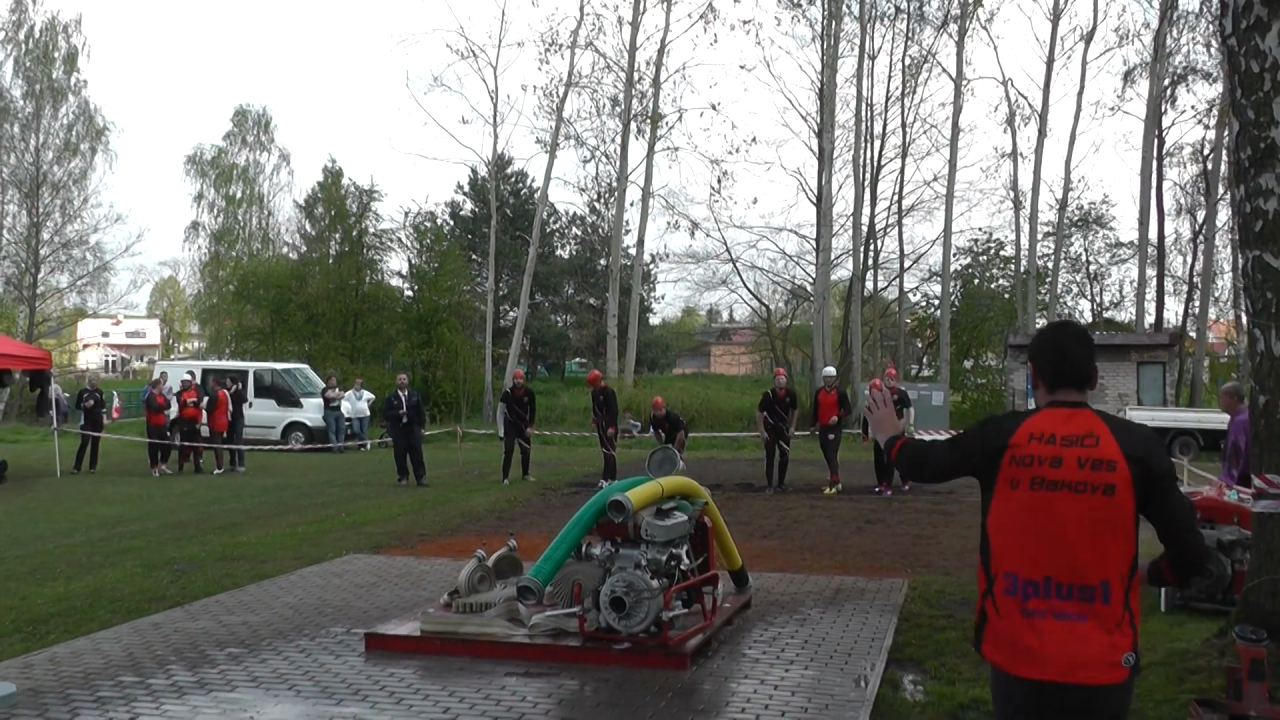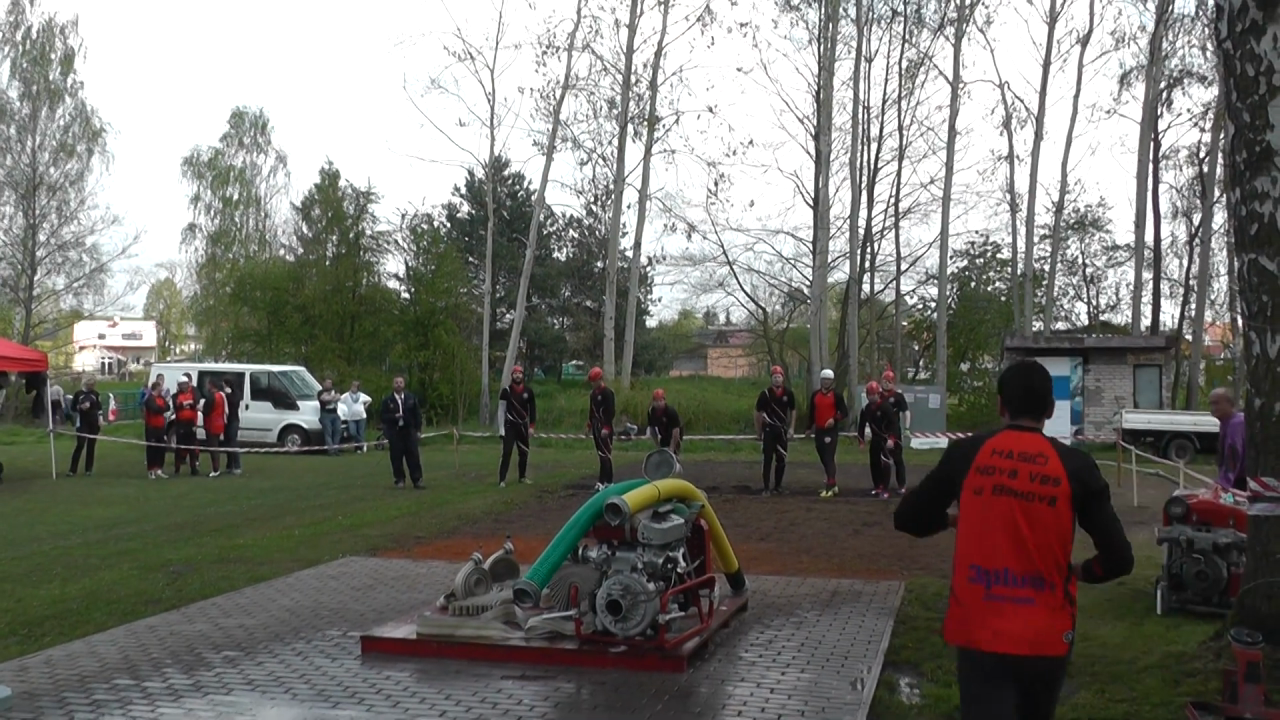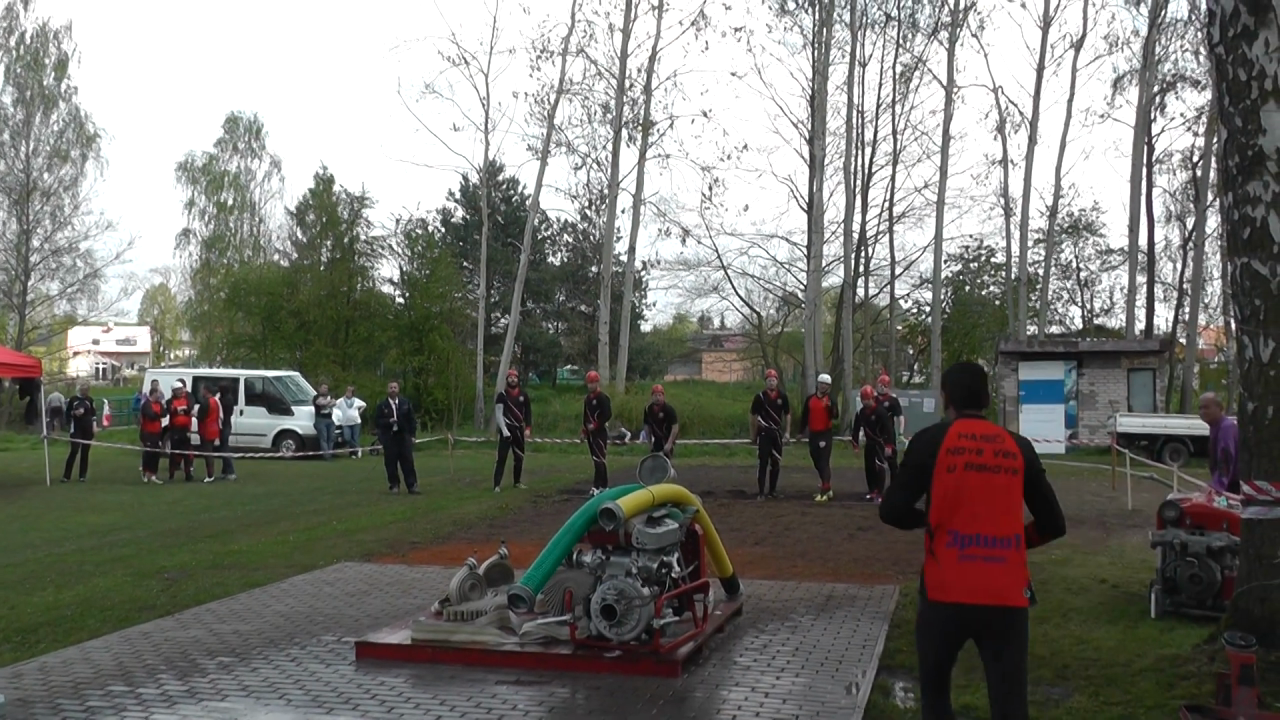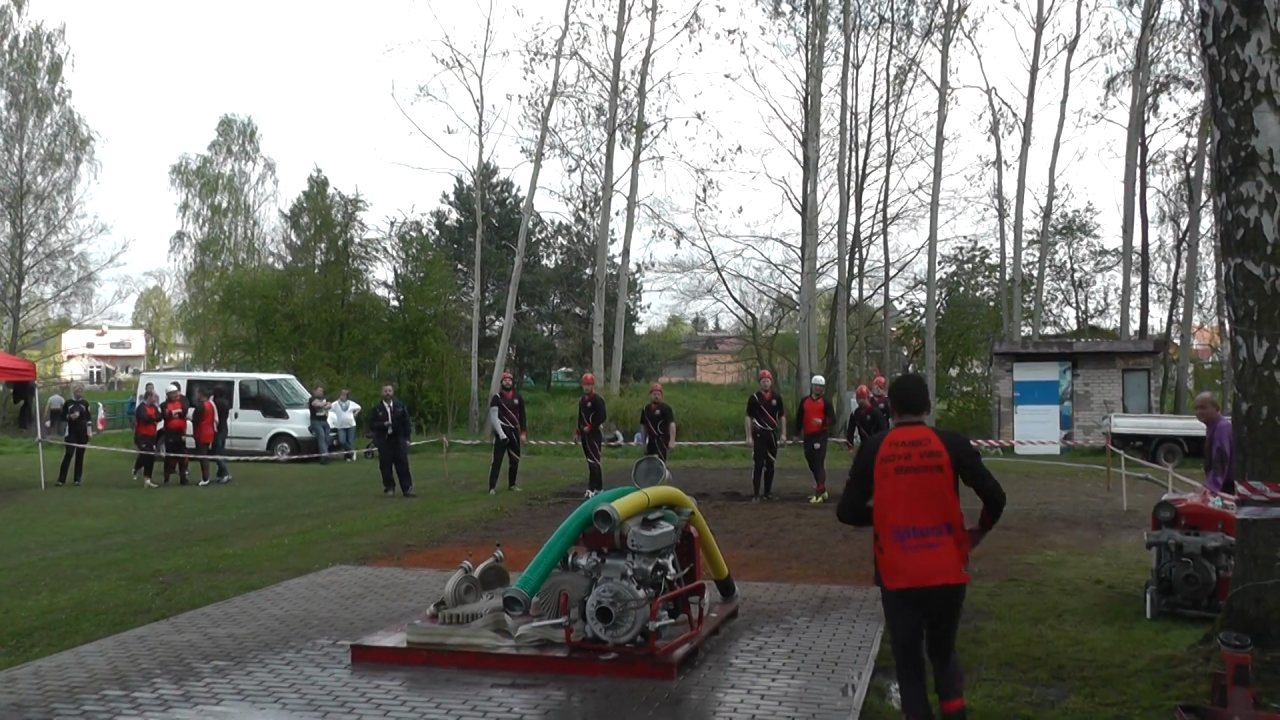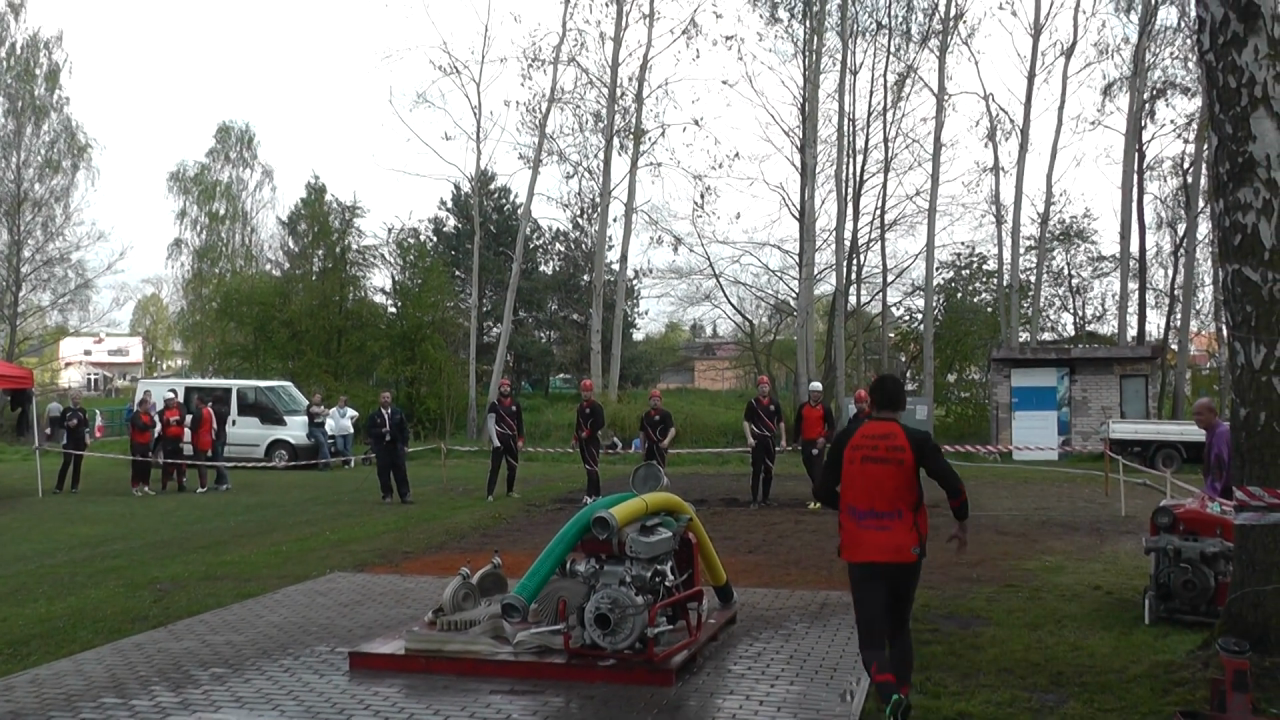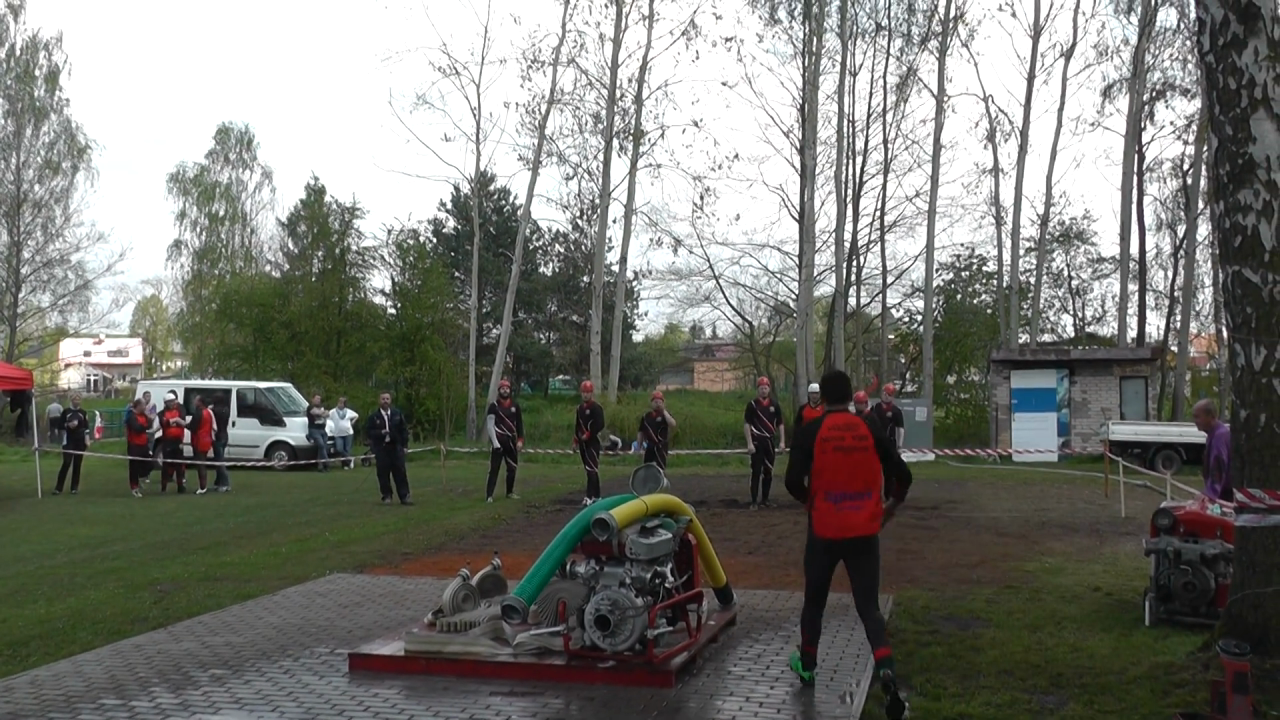
dt=0.3s
person 1, frame 1
left shoulder: (1001, 436)
right shoulder: (1136, 445)
left elbow: (925, 463)
right elbow: (1191, 555)
left wrist: (889, 436)
right wrist: (1149, 574)
left hip: (1021, 661)
right hip: (1105, 667)
person 1, frame 2
left shoulder: (966, 455)
right shoulder: (1075, 466)
left elbow: (907, 518)
right elbow: (1119, 559)
left hip: (980, 636)
right hip: (1049, 640)
person 1, frame 3
left shoulder: (931, 440)
right shoulder: (1019, 447)
left elbow: (892, 511)
right elbow: (1053, 525)
left hip: (946, 595)
right hip: (1007, 597)
left knee: (934, 690)
person 1, frame 4
left shoulder: (874, 449)
right shoulder: (952, 443)
left elbow: (847, 512)
right elbow: (994, 496)
right wrist: (981, 529)
left hip: (898, 575)
right hip: (949, 572)
left knee: (909, 665)
right knee: (942, 652)
person 1, frame 5
left shoulder: (847, 439)
right shoulder: (917, 440)
left elbow: (823, 492)
right elbow: (952, 485)
right wrist: (962, 525)
left hip: (861, 553)
right hip: (905, 552)
left knee: (872, 638)
right knee: (899, 629)
person 1, frame 6
left shoulder: (811, 431)
right shoulder: (872, 430)
left elbow: (793, 481)
right elbow: (903, 474)
right wrist: (893, 504)
left hip: (825, 531)
right hip: (864, 532)
left knee: (814, 600)
right knee: (869, 609)
left ankle: (807, 667)
right ankle: (885, 672)
